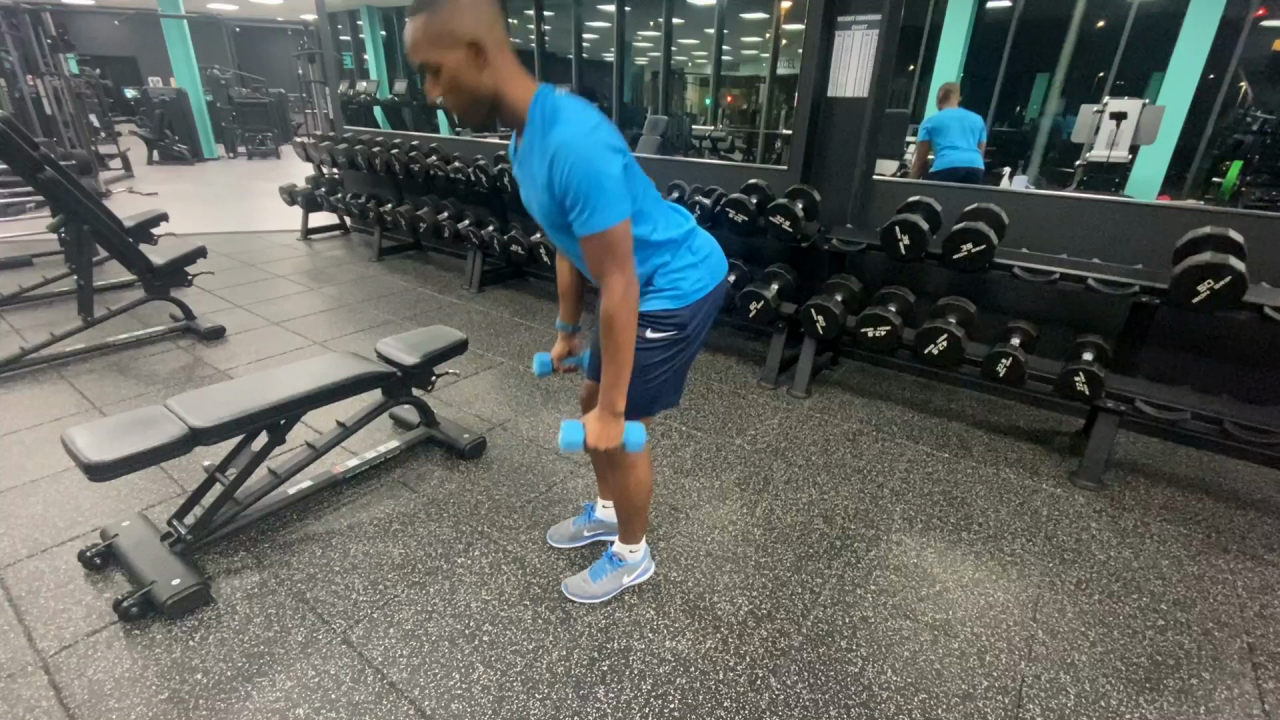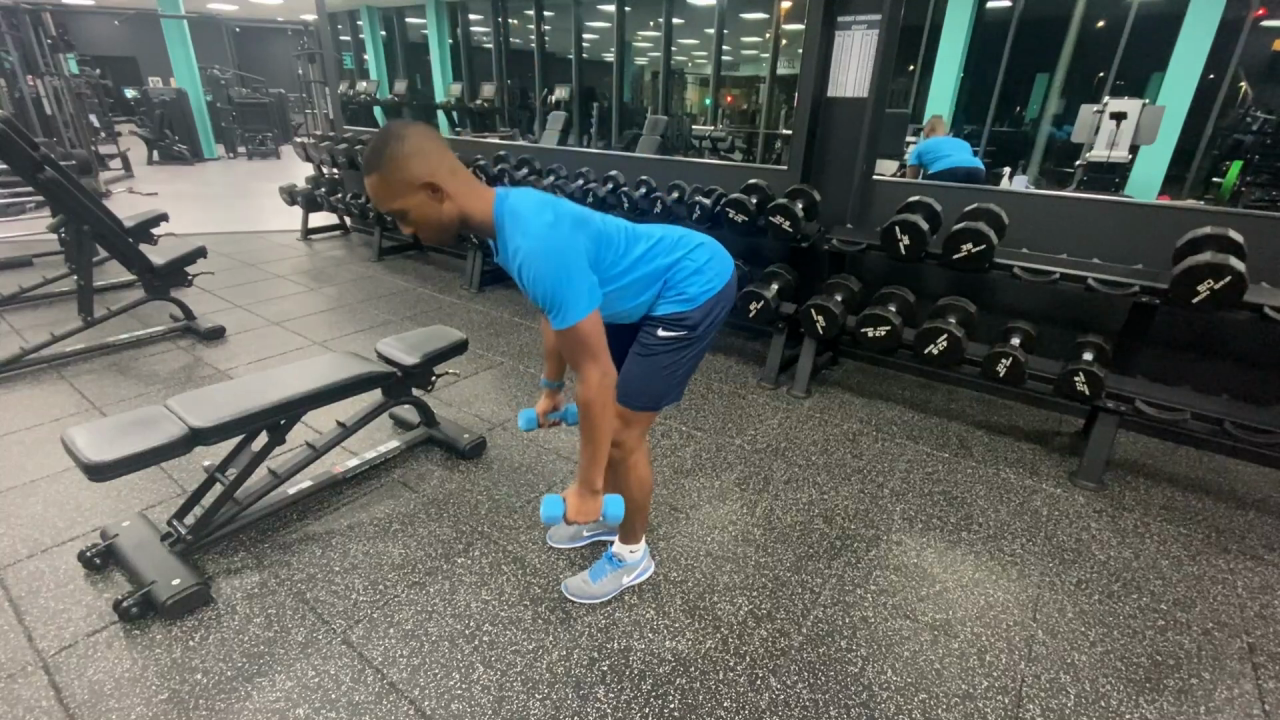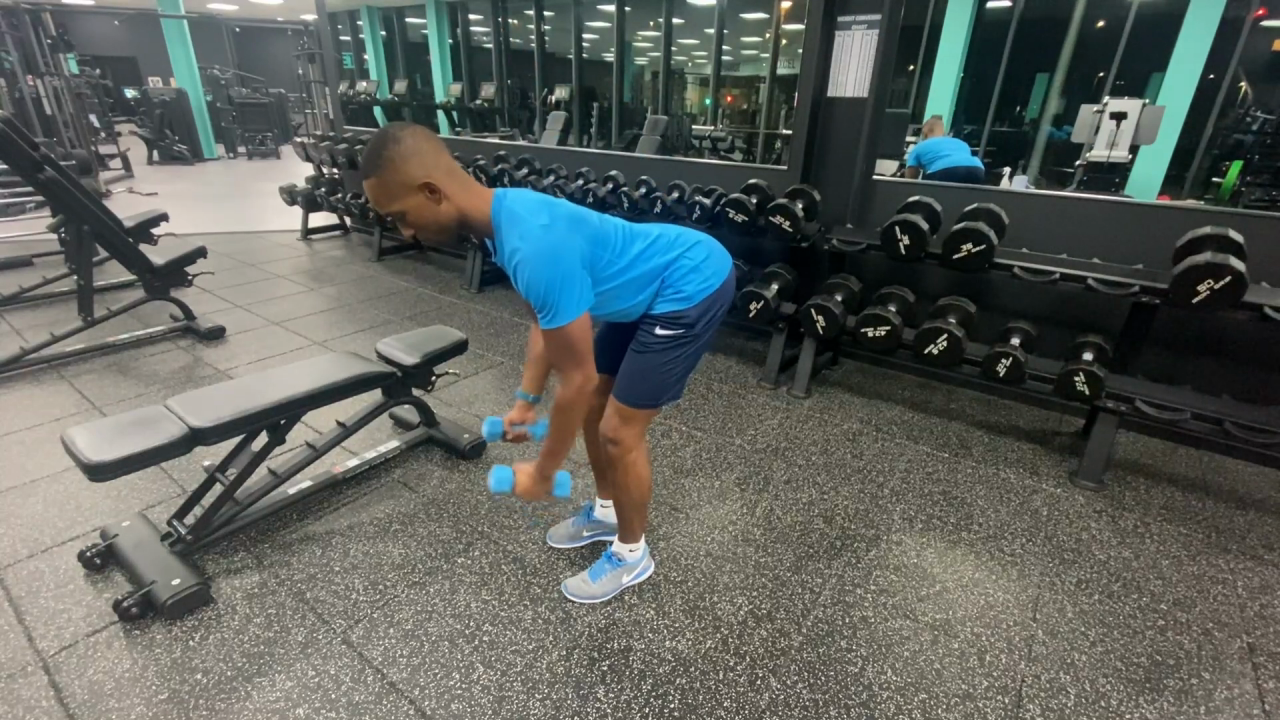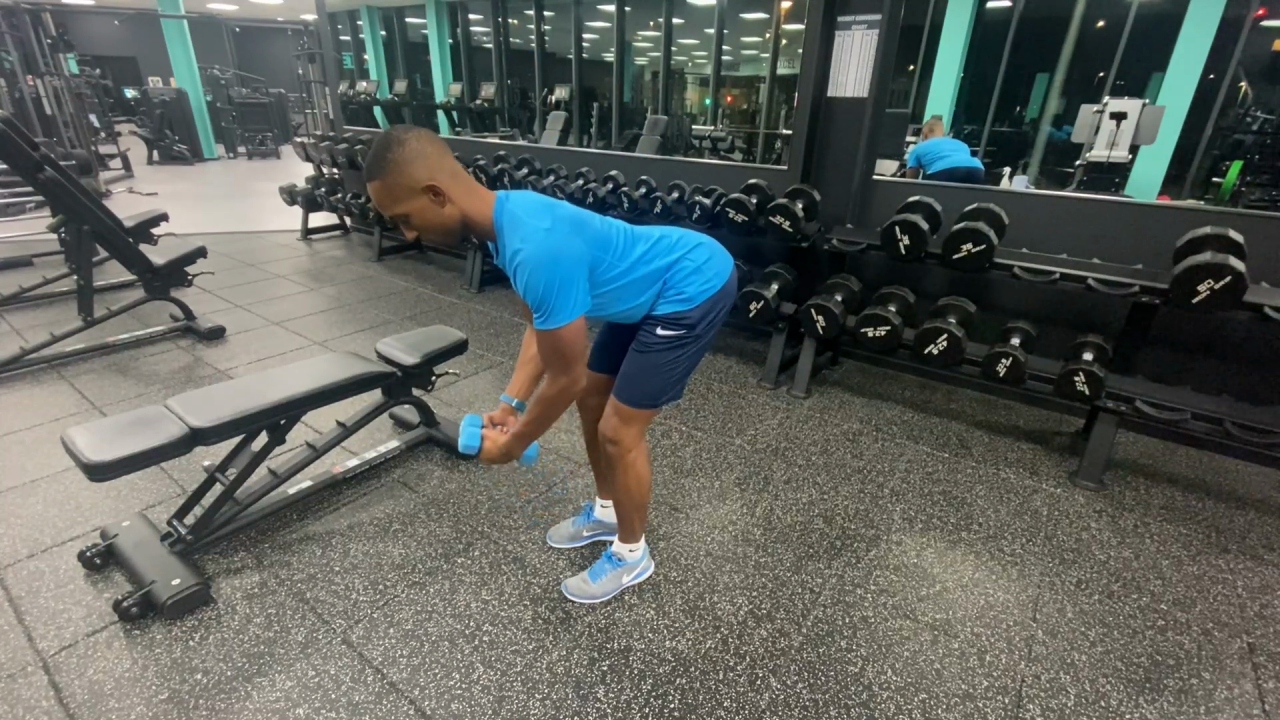
dt=0.5s
person 1, frame 1
left shoulder: (572, 143)
right shoulder: (530, 134)
left elbow: (619, 286)
right elbow: (569, 245)
left wrist: (612, 411)
right wrist: (566, 330)
left hip: (675, 286)
right hip: (643, 284)
left knee: (617, 434)
right knee: (590, 404)
left ankle: (631, 555)
right ankle: (607, 510)
person 1, frame 2
left shoulder: (538, 246)
right shoulder: (509, 213)
left elbow: (598, 375)
right elbow: (558, 314)
left wrist: (588, 487)
right wrist: (550, 389)
left hip: (693, 289)
right hip: (659, 285)
left knee: (620, 431)
right knee: (595, 411)
left ankle: (632, 555)
right ankle: (609, 514)
person 1, frame 3
left shoulder: (535, 246)
right shoulder: (507, 213)
left elbow: (578, 379)
right elbow: (546, 321)
left wrist: (541, 471)
right wrist: (526, 400)
left hip: (690, 287)
right hip: (652, 284)
left knee: (618, 430)
right knee: (597, 404)
left ankle: (631, 554)
right ankle: (606, 511)
person 1, frame 4
left shoulder: (538, 248)
right shoulder: (508, 216)
left elbow: (565, 378)
right elbow: (543, 326)
left wrist: (512, 445)
right wrist: (511, 404)
left hip: (693, 288)
right hip: (652, 286)
left knee: (618, 430)
right knee: (592, 400)
left ankle: (631, 554)
right ankle: (605, 512)
